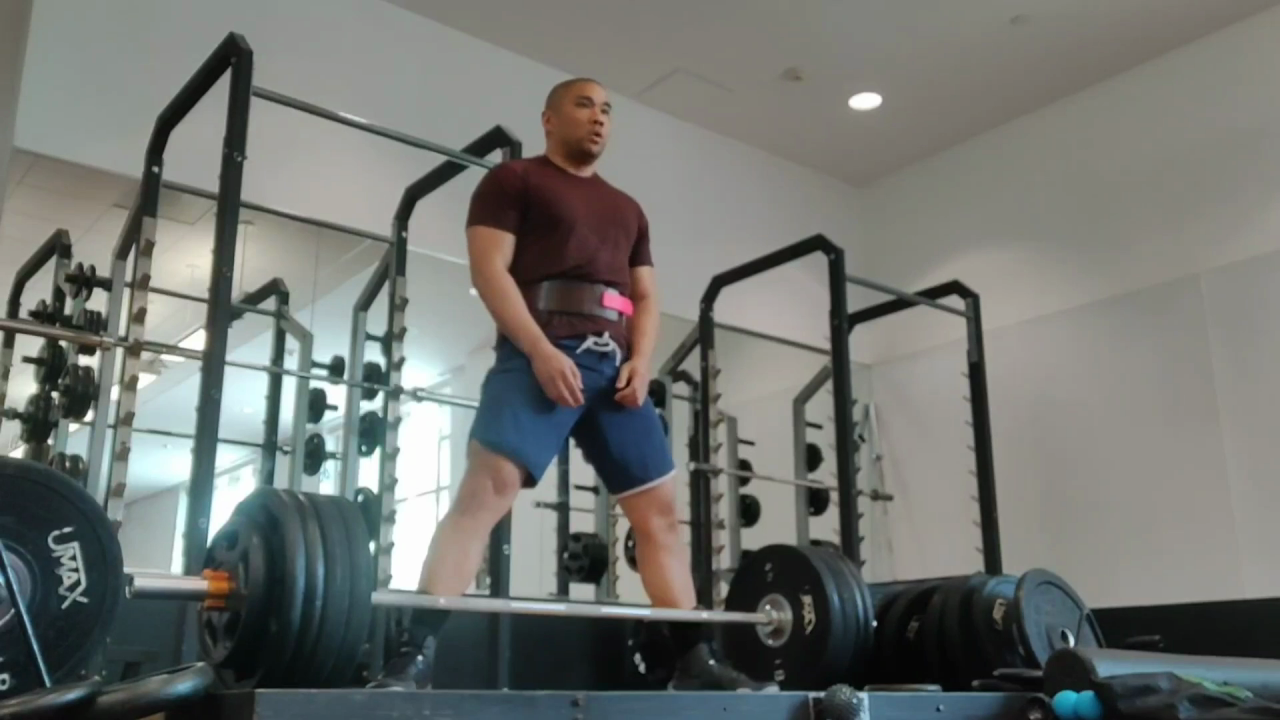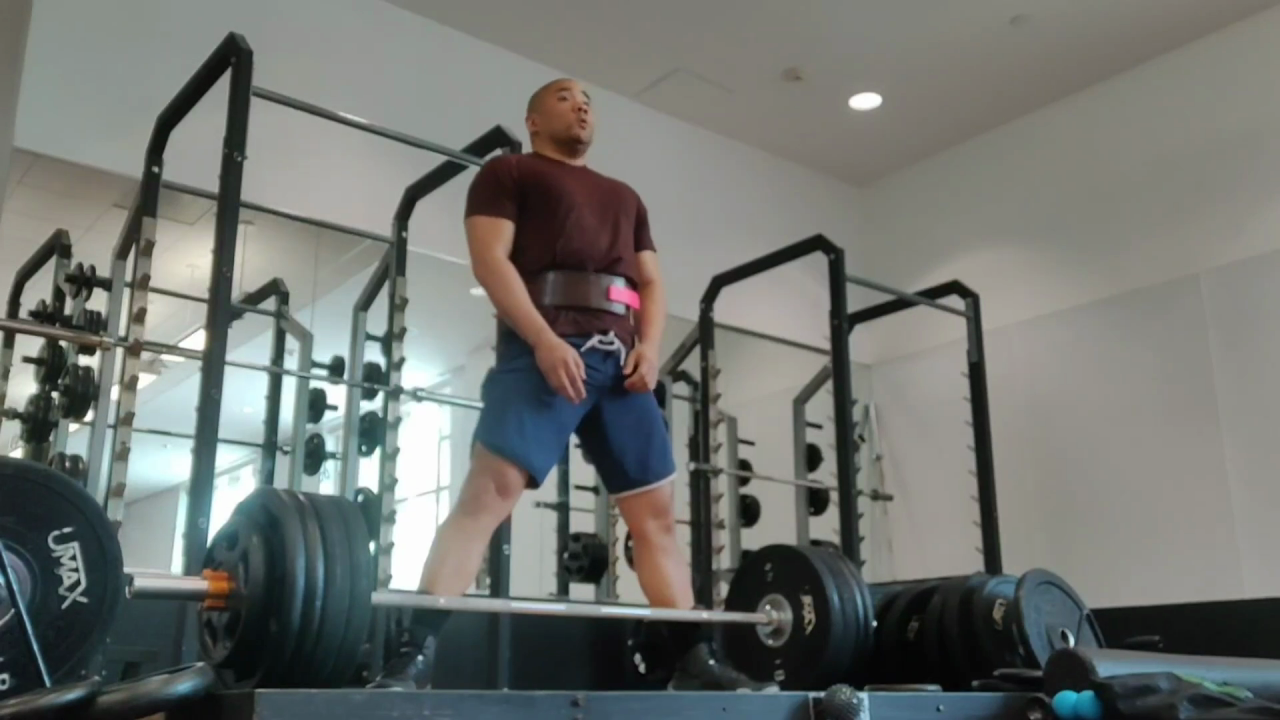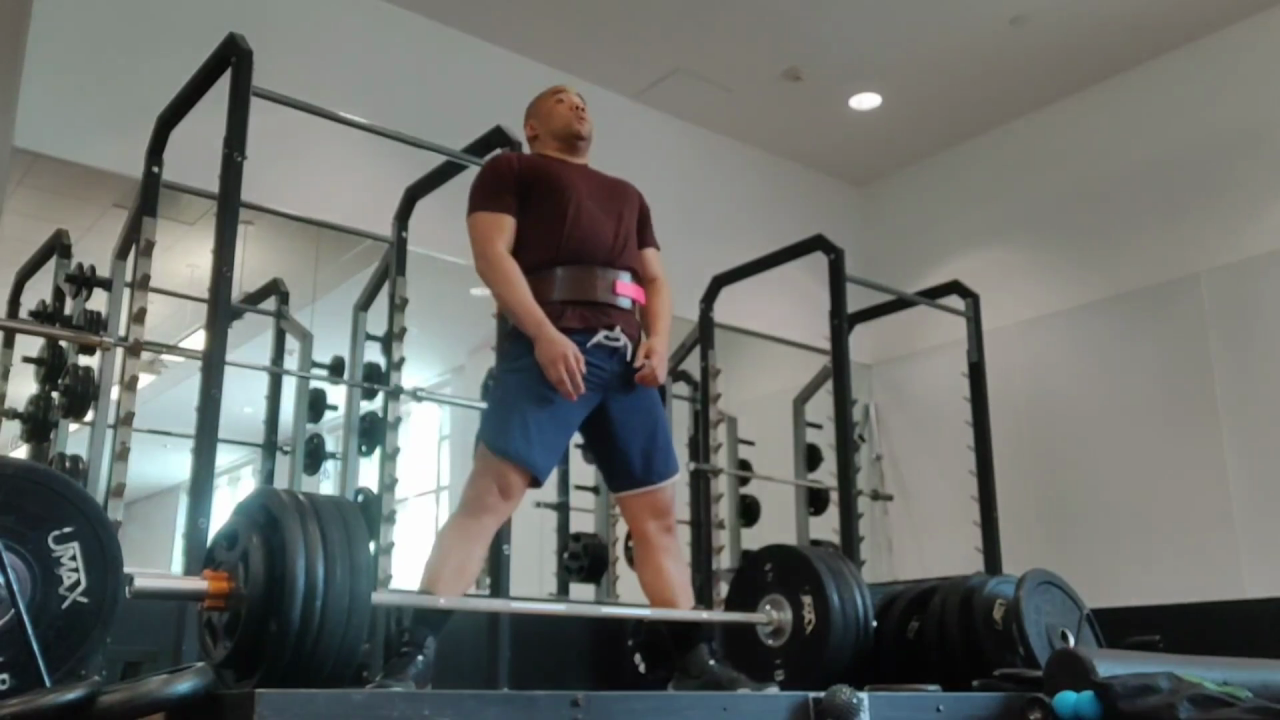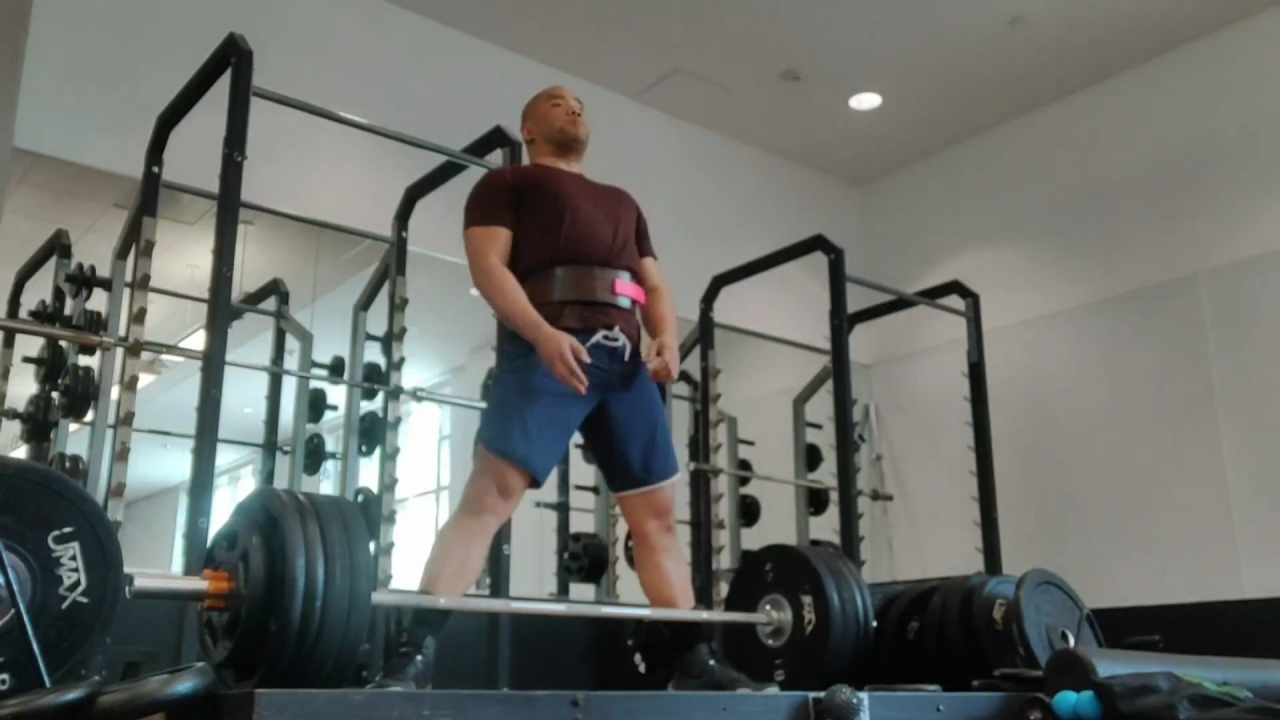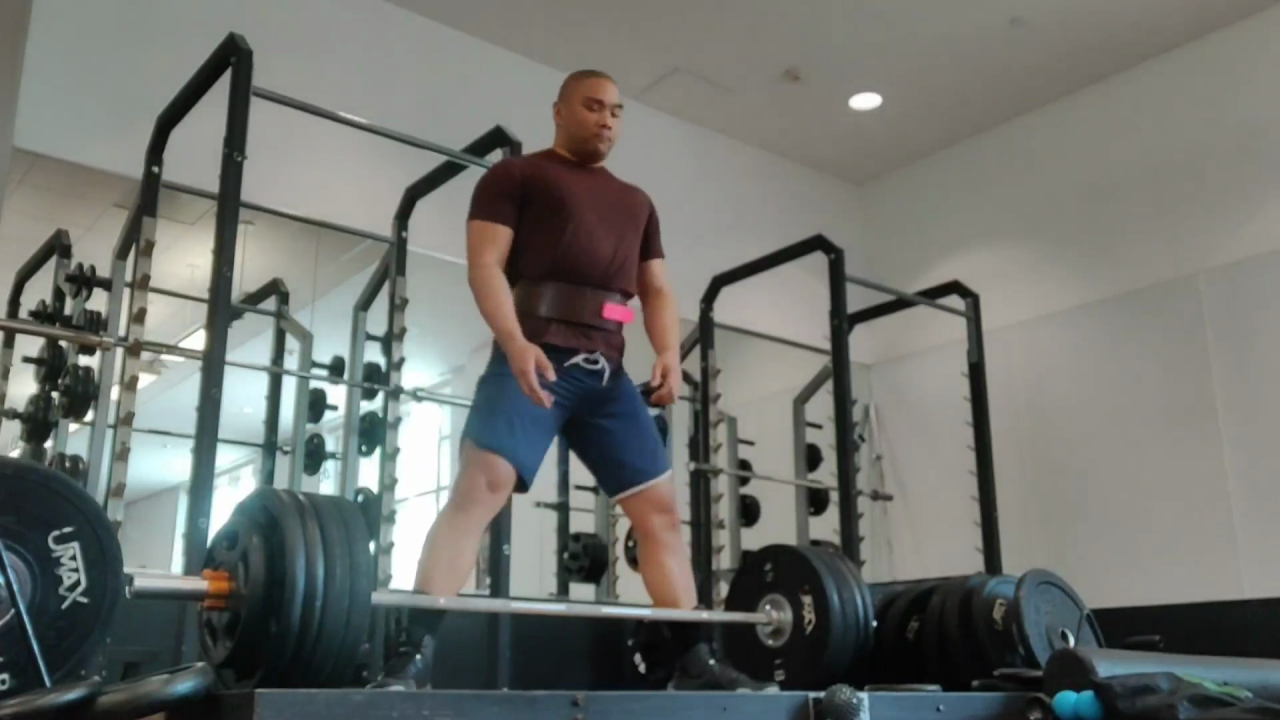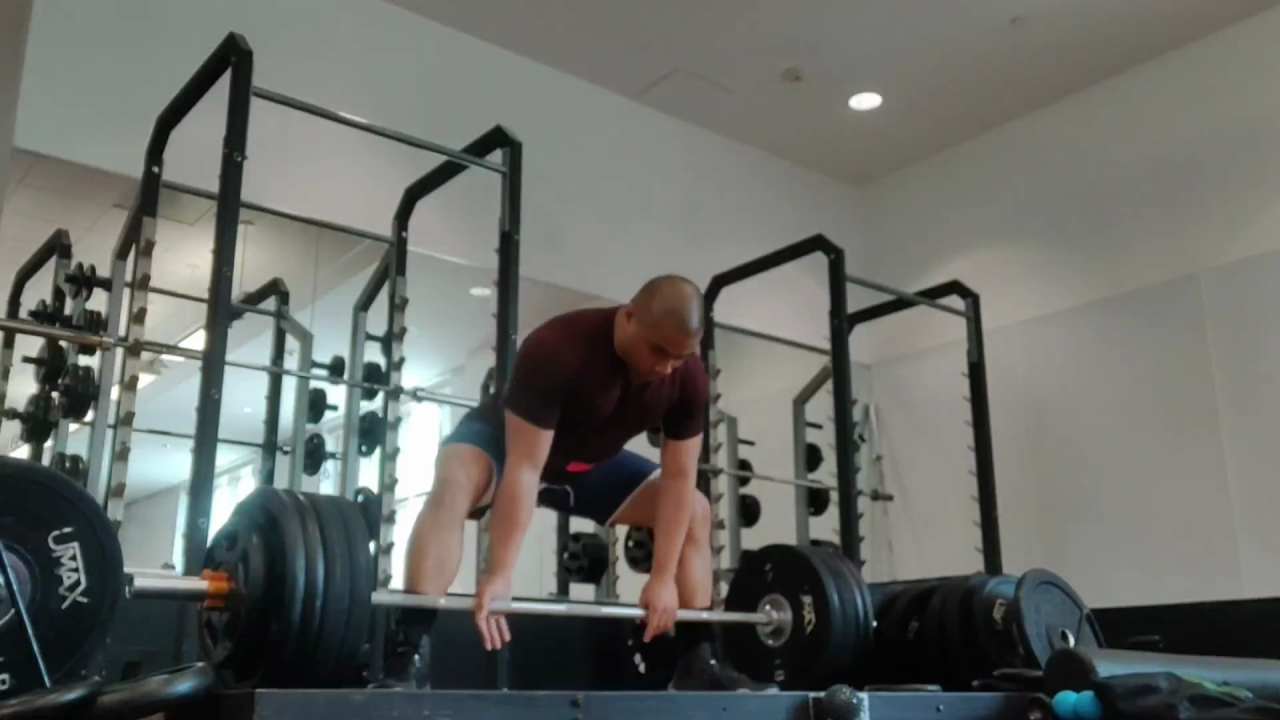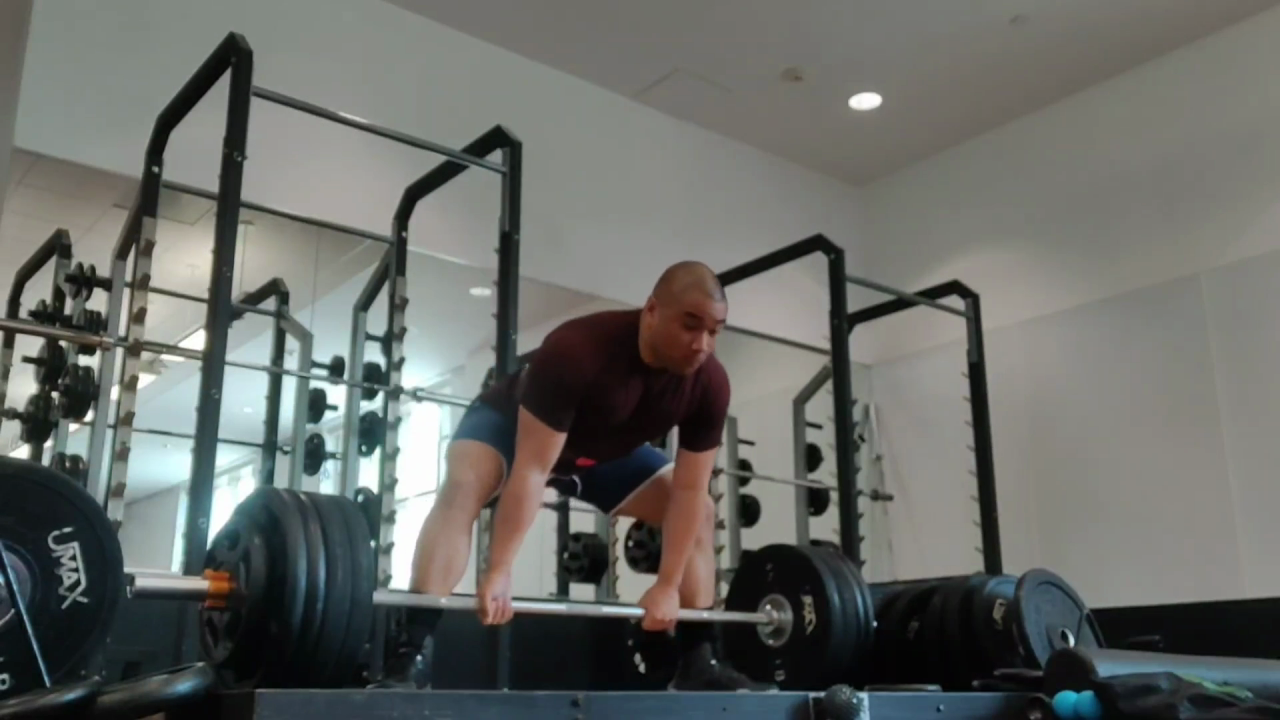
dt=0.7s
person 1, frame 1
left shoulder: (626, 208)
right shoulder: (512, 180)
left elbow: (645, 297)
right elbow: (488, 269)
left wrist: (640, 360)
right wrist: (541, 351)
left hip: (613, 365)
right hip: (540, 356)
left knee: (660, 510)
right knee: (484, 490)
left ankle: (694, 659)
right ankle: (413, 654)
person 1, frame 2
left shoulder: (624, 196)
right shoulder: (508, 172)
left elbow: (651, 282)
right elbow: (490, 258)
left wrist: (649, 344)
right wrist: (544, 340)
left hip: (618, 359)
right hip: (543, 350)
left knee: (657, 512)
right knee: (488, 491)
left ankle: (695, 659)
right ankle: (414, 654)
person 1, frame 3
left shoulder: (627, 195)
right shoulder: (510, 170)
left elbow: (655, 278)
right elbow: (492, 253)
left wrist: (657, 340)
right wrist: (543, 334)
left hip: (625, 355)
right hip: (550, 346)
left knee: (658, 512)
right knee: (490, 493)
left ankle: (695, 659)
right ankle: (414, 654)
person 1, frame 4
left shoulder: (621, 202)
right shoulder: (507, 183)
left elbow: (654, 284)
right elbow: (487, 264)
left wrist: (667, 338)
right wrist: (541, 333)
left hip: (624, 357)
right hip: (548, 348)
left knee: (658, 512)
right knee: (490, 494)
left ankle: (694, 659)
right ankle: (413, 653)
person 1, frame 5
left shoulder: (635, 202)
right shoulder: (516, 176)
left elbow: (657, 292)
right elbow: (485, 263)
left wrist: (668, 353)
right wrist: (516, 344)
left hip: (606, 373)
right hip: (531, 360)
left knee: (661, 511)
right knee: (478, 492)
left ankle: (695, 658)
right ankle: (412, 653)
person 1, frame 6
left shoulder: (688, 378)
right shoulder: (556, 349)
left elbow: (678, 477)
right elbow: (522, 469)
left wrist: (663, 578)
right wrist: (499, 575)
left hip: (588, 465)
right hip: (502, 438)
left knee: (695, 511)
right knee: (453, 486)
left ankle: (699, 662)
right ankle: (410, 657)
person 1, frame 7
left shoulder: (709, 384)
right shoulder: (577, 351)
left elbow: (689, 490)
right elbow: (531, 469)
left wrist: (668, 586)
right wrist: (499, 571)
left hip: (605, 450)
right hip: (511, 420)
left knee: (700, 511)
right knee: (463, 488)
left ankle: (699, 661)
right ankle: (412, 657)
